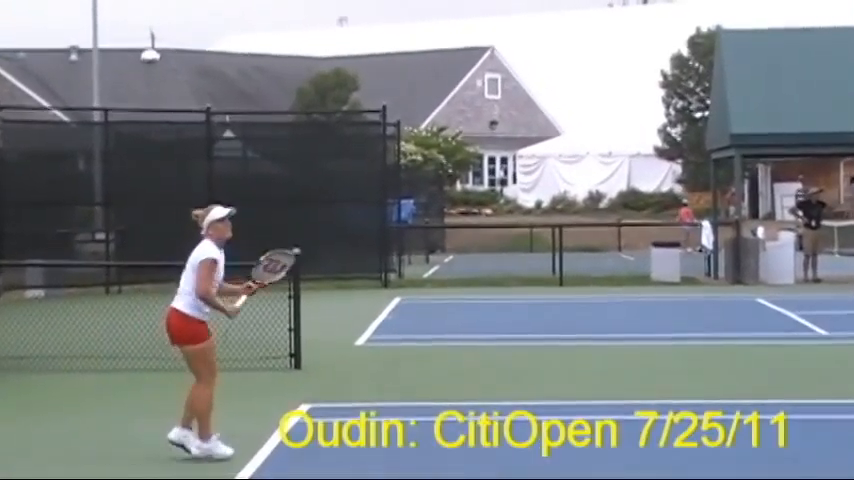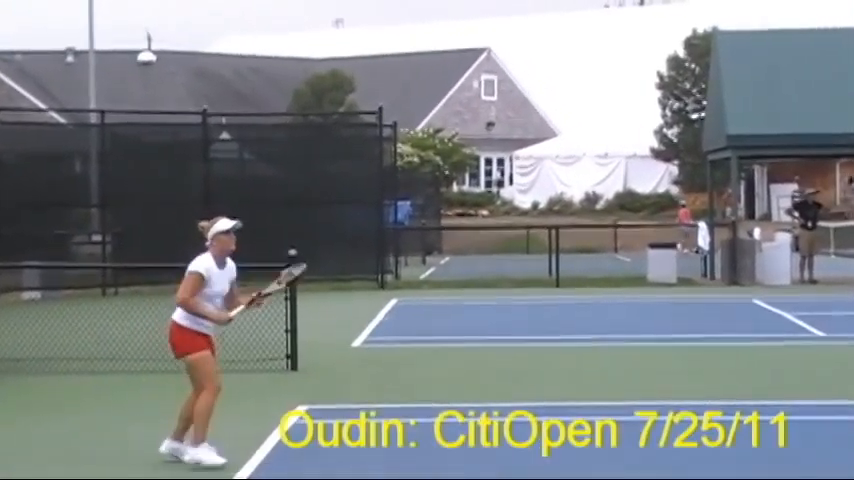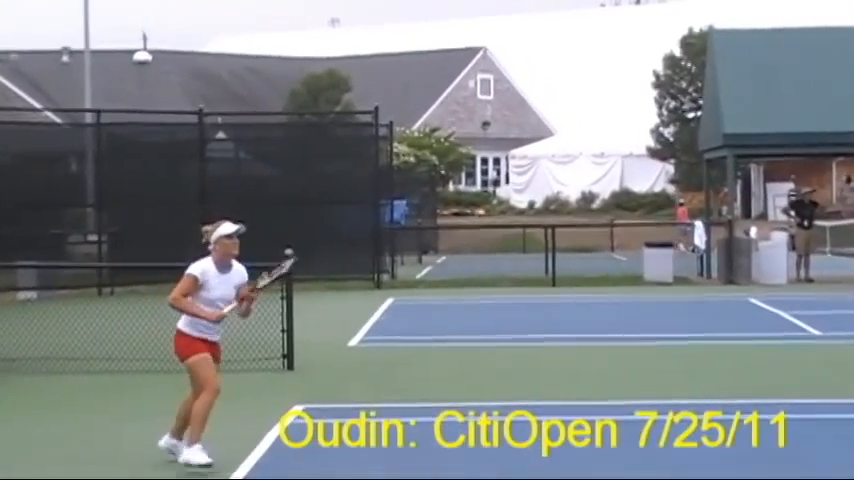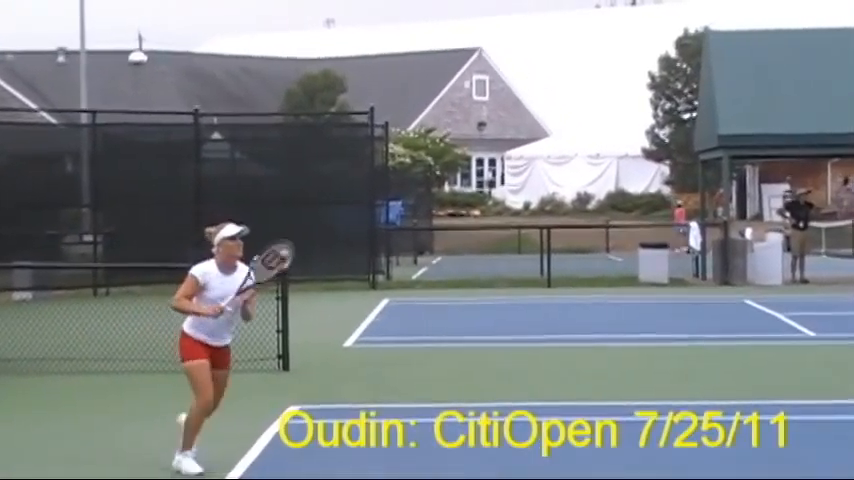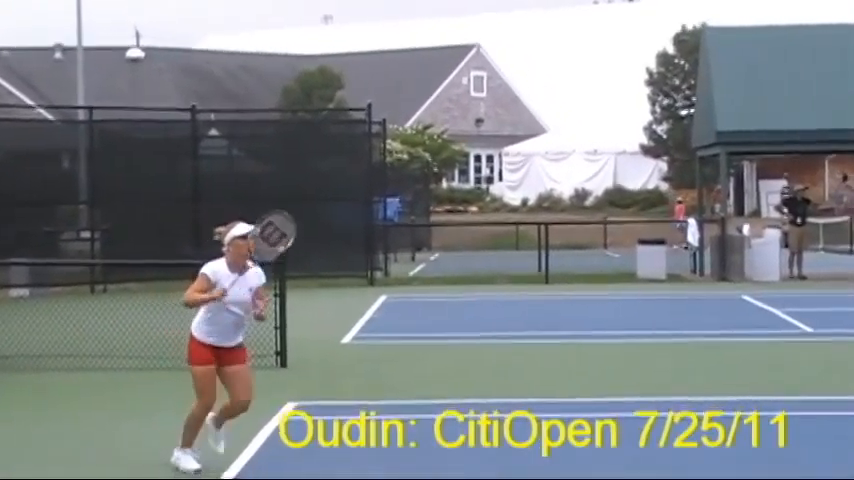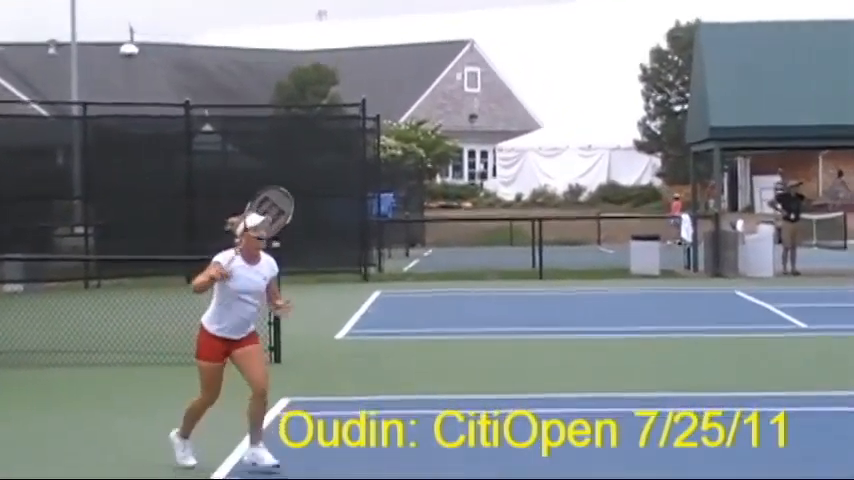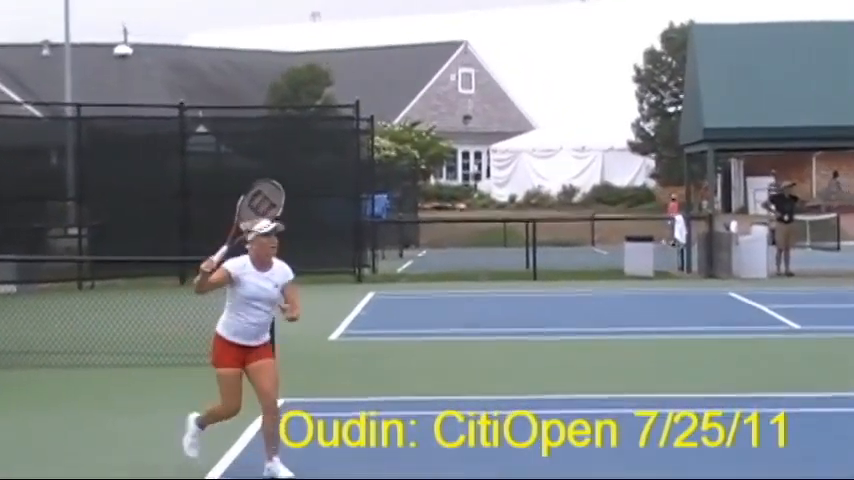
dt=0.1s
person 1, frame 1
left shoulder: (211, 251)
right shoulder: (209, 253)
left elbow: (215, 288)
right elbow: (203, 291)
left wrist: (243, 288)
right wrist: (225, 309)
left hip: (192, 320)
right hip: (185, 319)
left knee: (203, 380)
right knee: (207, 380)
left ankle: (184, 432)
right ankle: (206, 441)
person 1, frame 2
left shoulder: (229, 266)
right shoulder: (203, 265)
left elbow: (230, 302)
right elbow: (183, 299)
left wrist: (248, 301)
right wrist: (212, 316)
left hip: (200, 333)
right hip: (187, 331)
left knee: (202, 390)
right knee: (211, 387)
left ankle: (175, 442)
right ankle: (197, 447)
person 1, frame 3
left shoulder: (239, 272)
right shoulder: (201, 269)
left elbow: (244, 313)
right elbow: (174, 299)
left wrist: (248, 302)
right wrist: (204, 314)
left hip: (212, 340)
right hip: (190, 337)
left knee: (199, 393)
right knee: (211, 388)
left ankle: (173, 438)
right ankle: (192, 447)
person 1, frame 4
left shoulder: (244, 272)
right shoulder: (203, 271)
left elbow: (247, 316)
right elbow: (177, 302)
left wrist: (248, 304)
right wrist: (204, 310)
left hip: (221, 345)
right hip: (194, 340)
left knee: (212, 401)
right knee: (205, 398)
left ankle: (188, 420)
right ankle: (184, 454)
person 1, frame 5
left shoulder: (257, 274)
right shoulder: (213, 270)
left elbow: (260, 311)
right elbow: (188, 300)
left wrist: (261, 311)
right wrist: (210, 296)
left hip: (234, 346)
right hip: (203, 343)
left knee: (242, 400)
right knee: (206, 402)
left ankle: (216, 421)
right ankle: (184, 450)
person 1, frame 6
left shoulder: (269, 264)
right shoulder: (226, 259)
left elbow: (274, 298)
right elbow: (197, 286)
left wrist: (280, 304)
right wrist: (211, 278)
left hip: (245, 336)
right hip: (213, 335)
left knee: (261, 388)
right knee: (209, 396)
left ankle: (256, 449)
right ankle: (181, 437)
person 1, frame 7
left shoulder: (283, 271)
right shoulder: (236, 266)
left elbow: (294, 309)
right elbow: (201, 288)
left wrist: (292, 313)
right wrist: (205, 274)
left hip: (260, 344)
right hip: (228, 343)
left knee: (270, 402)
right knee: (230, 407)
right ankle: (198, 422)
